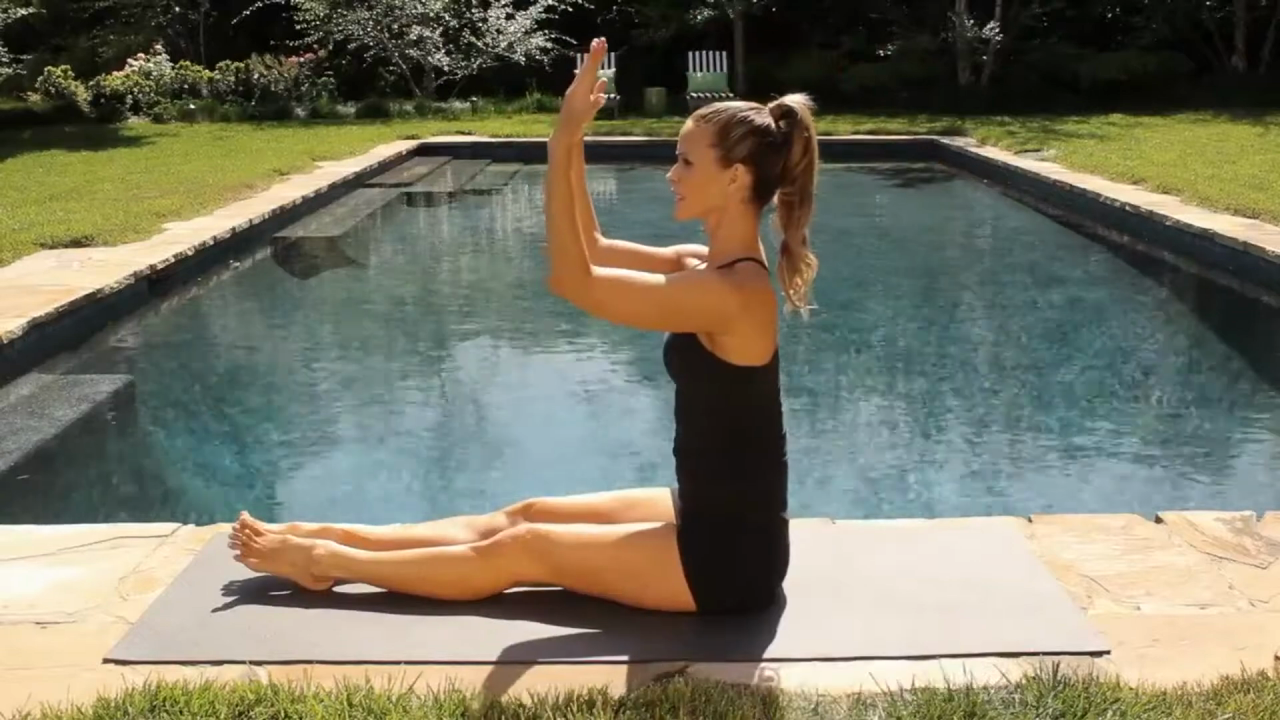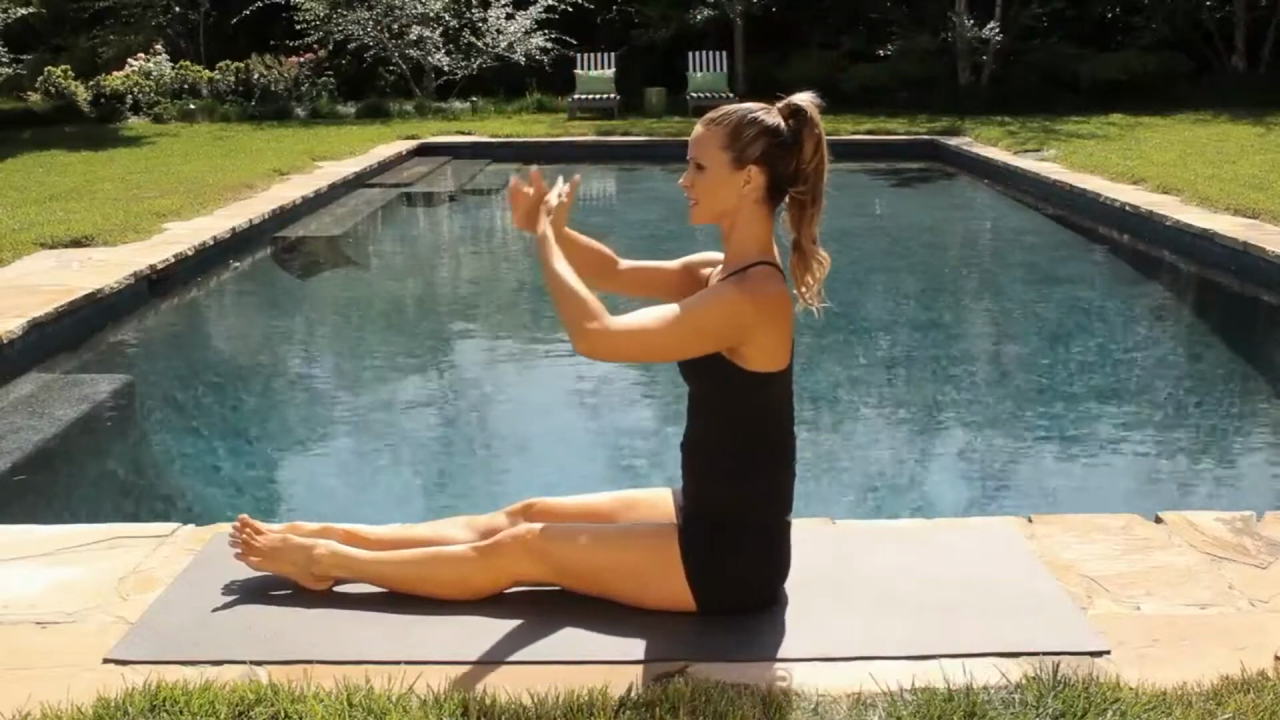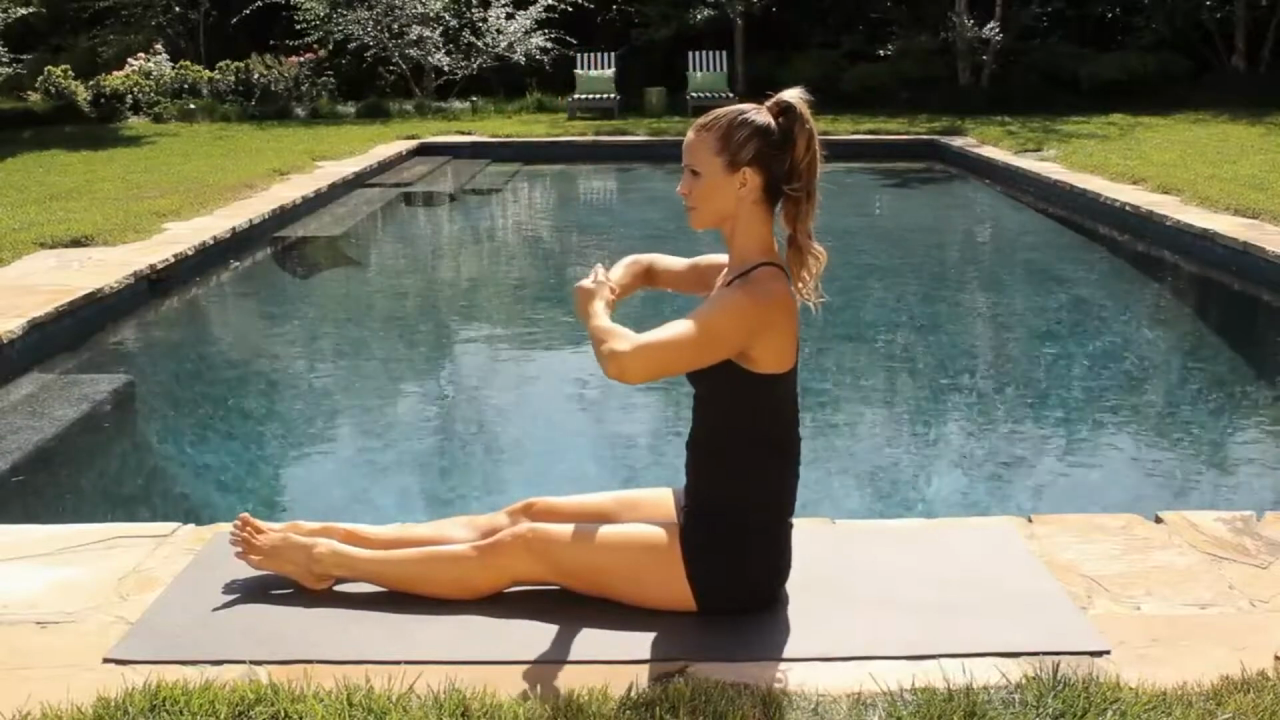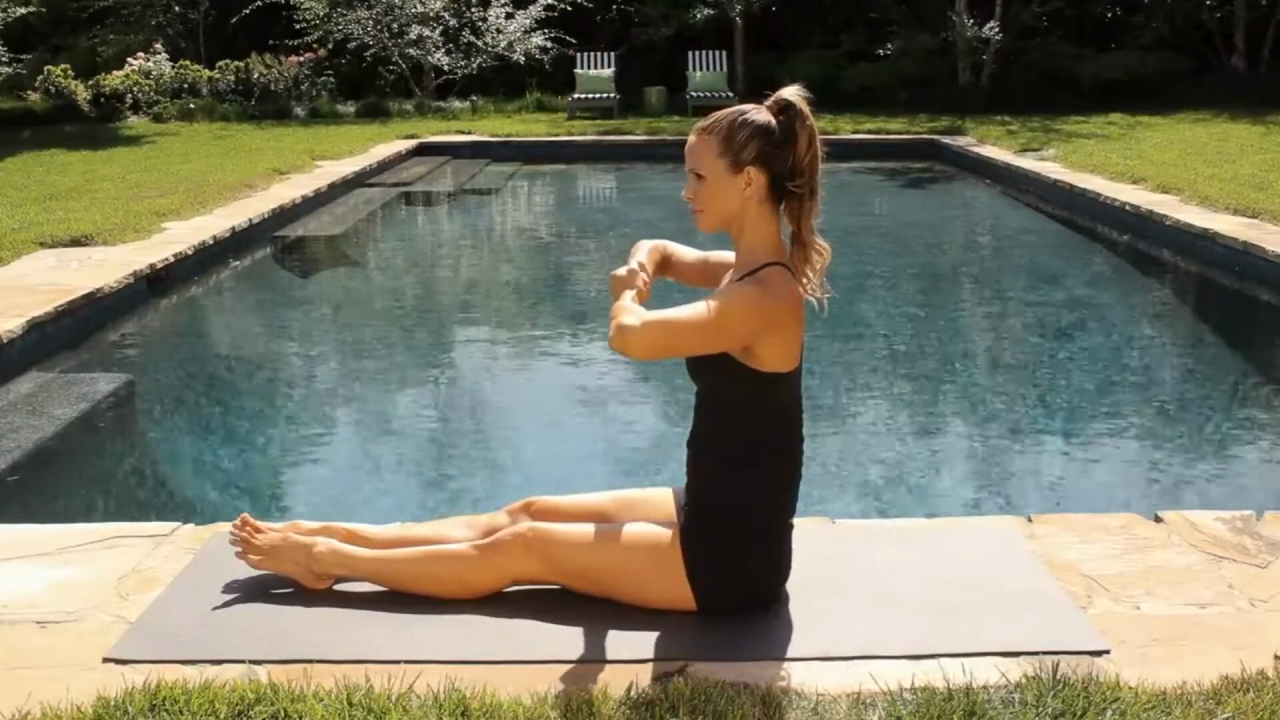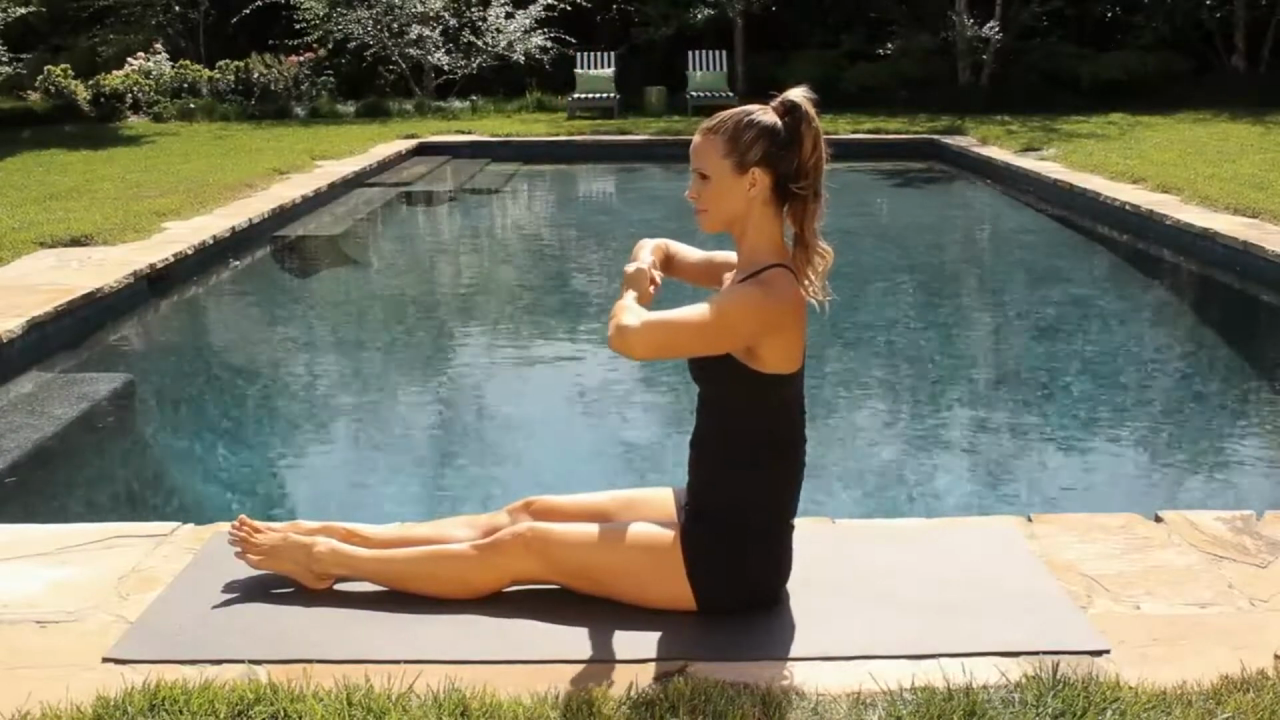
dt=1s
person 1, frame 1
left shoulder: (730, 292)
right shoulder: (711, 266)
left elbow: (573, 280)
right elbow: (593, 250)
left wrist: (563, 145)
right wrist: (569, 143)
left hip: (729, 553)
right hip: (710, 519)
left knee: (520, 551)
right knee: (526, 516)
left ankle: (326, 563)
right ankle: (330, 537)
person 1, frame 2
left shoulder: (748, 297)
right shoulder: (728, 272)
left elbow: (596, 336)
right elbow: (618, 273)
left wrist: (547, 241)
right wrist: (550, 230)
left hip: (732, 553)
right hip: (710, 515)
left knee: (521, 548)
right knee: (527, 514)
left ankle: (329, 562)
right ankle: (334, 536)
person 1, frame 3
left shoulder: (756, 297)
right shoulder: (738, 272)
left elbow: (624, 360)
right elbow: (646, 266)
left wrist: (594, 311)
right wrist: (609, 287)
left hip: (732, 554)
right hip: (713, 515)
left knee: (521, 549)
right knee: (527, 514)
left ankle: (329, 561)
right ankle: (339, 536)
person 1, frame 4
left shoulder: (763, 296)
right shoulder: (749, 270)
left elbow: (629, 335)
right elbow: (655, 251)
left wrist: (626, 294)
right wrist: (638, 270)
left hip: (732, 554)
right hip: (714, 515)
left knee: (522, 549)
right knee: (528, 513)
left ankle: (329, 560)
right ankle: (341, 536)
person 1, frame 5
left shoulder: (765, 297)
right shoulder: (753, 270)
left elbow: (628, 336)
right elbow: (655, 250)
left wrist: (632, 291)
right wrist: (644, 271)
left hip: (733, 555)
right hip: (715, 515)
left knee: (522, 549)
right knee: (528, 512)
left ankle: (328, 560)
right ankle: (342, 536)
